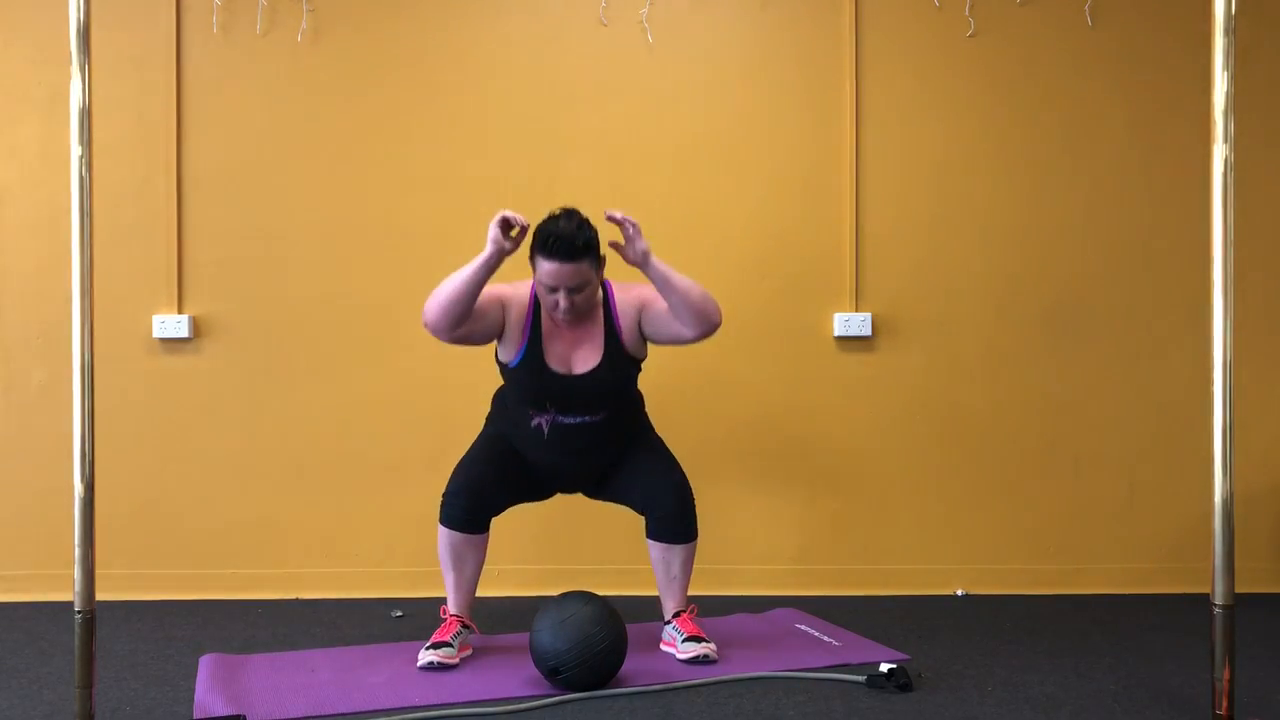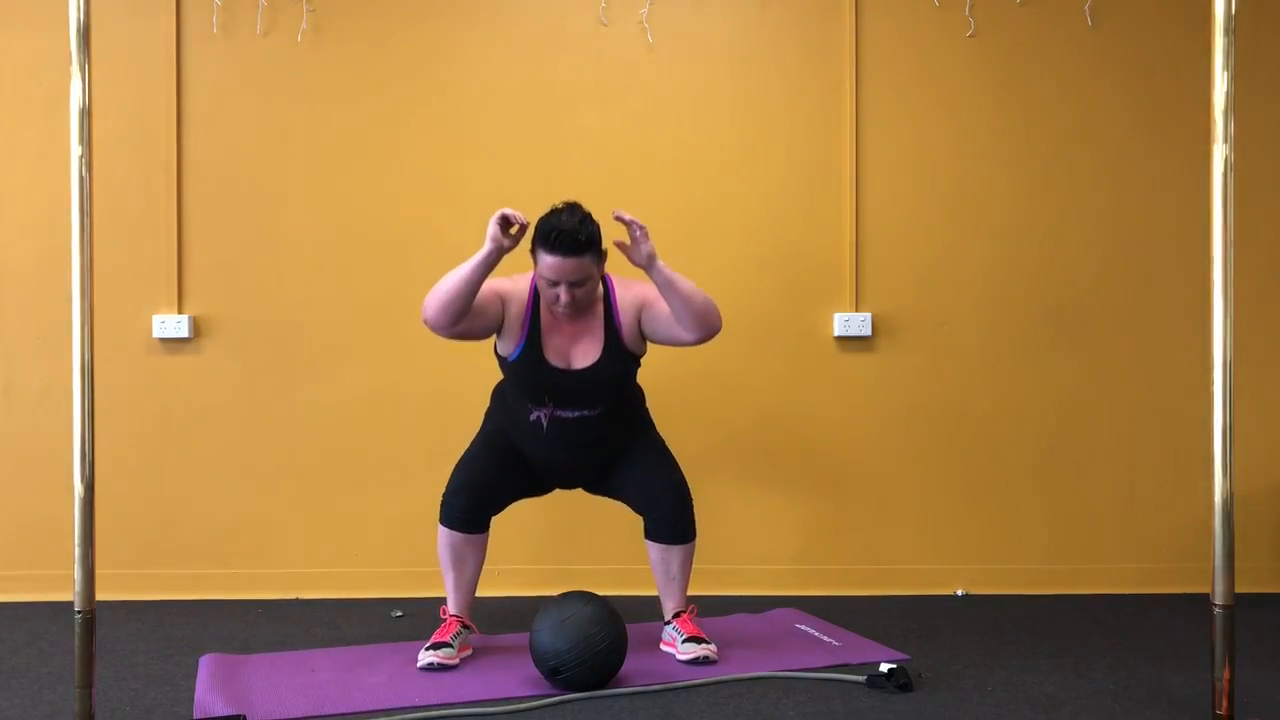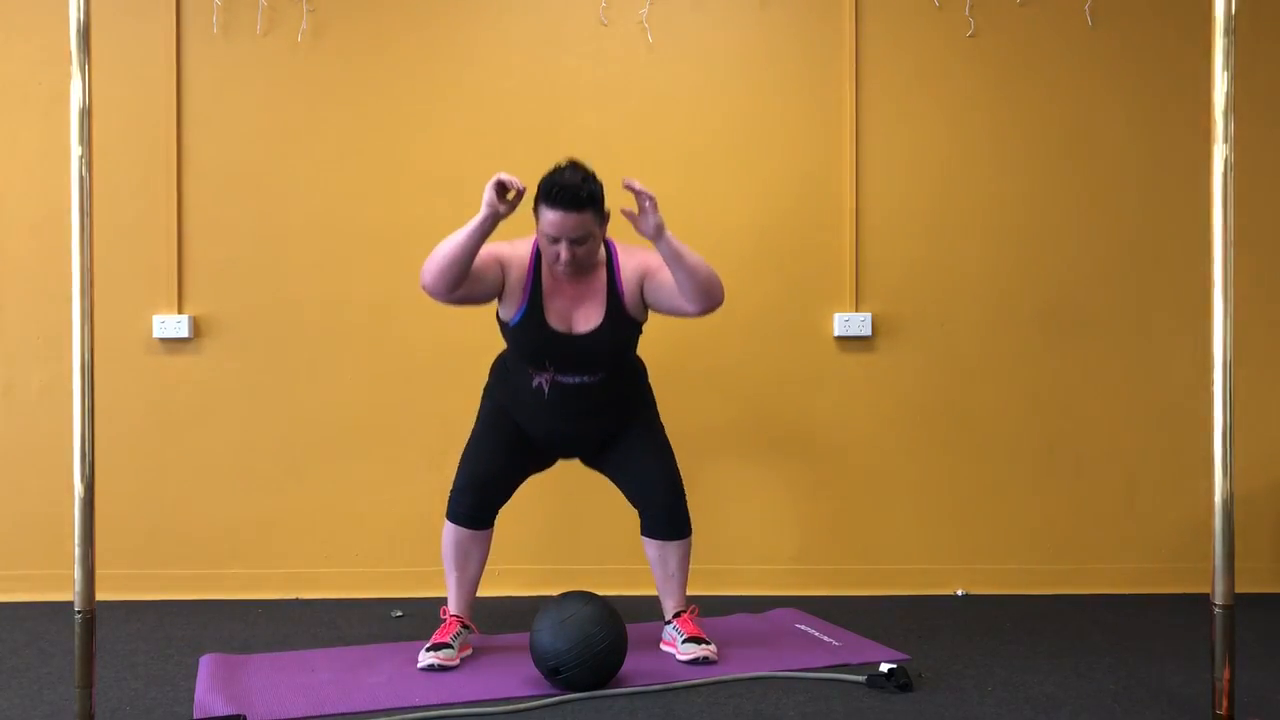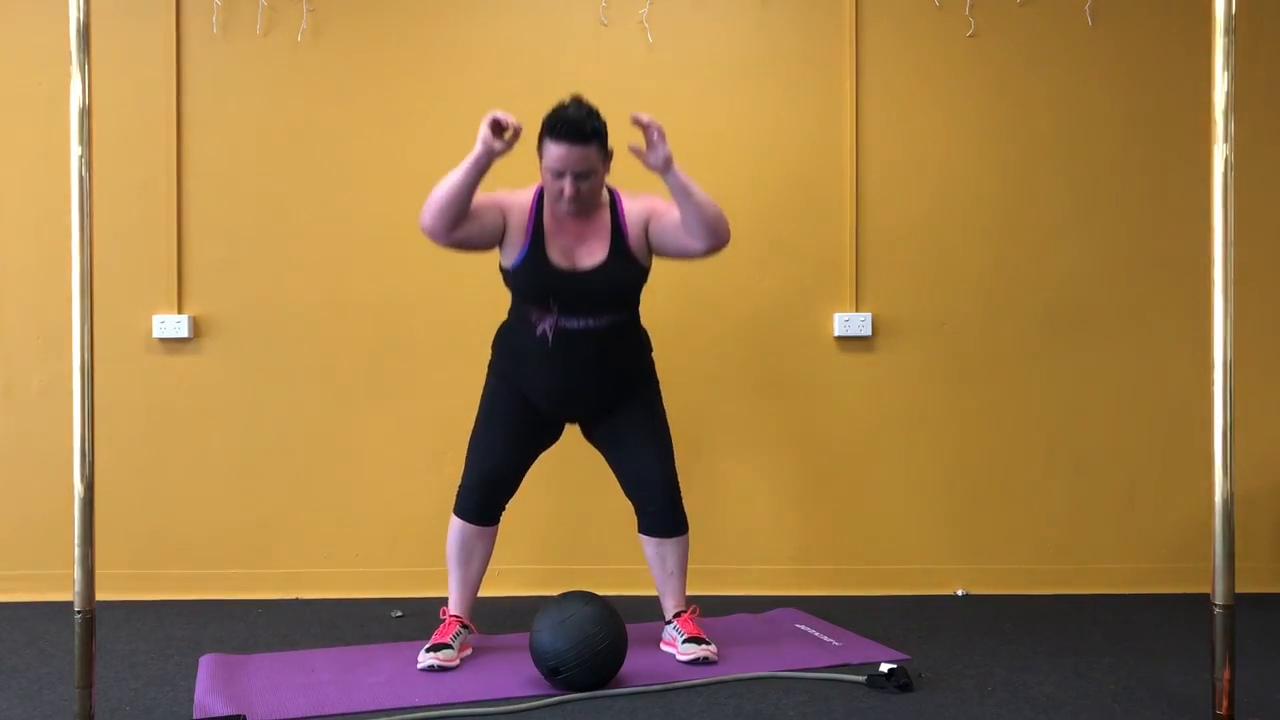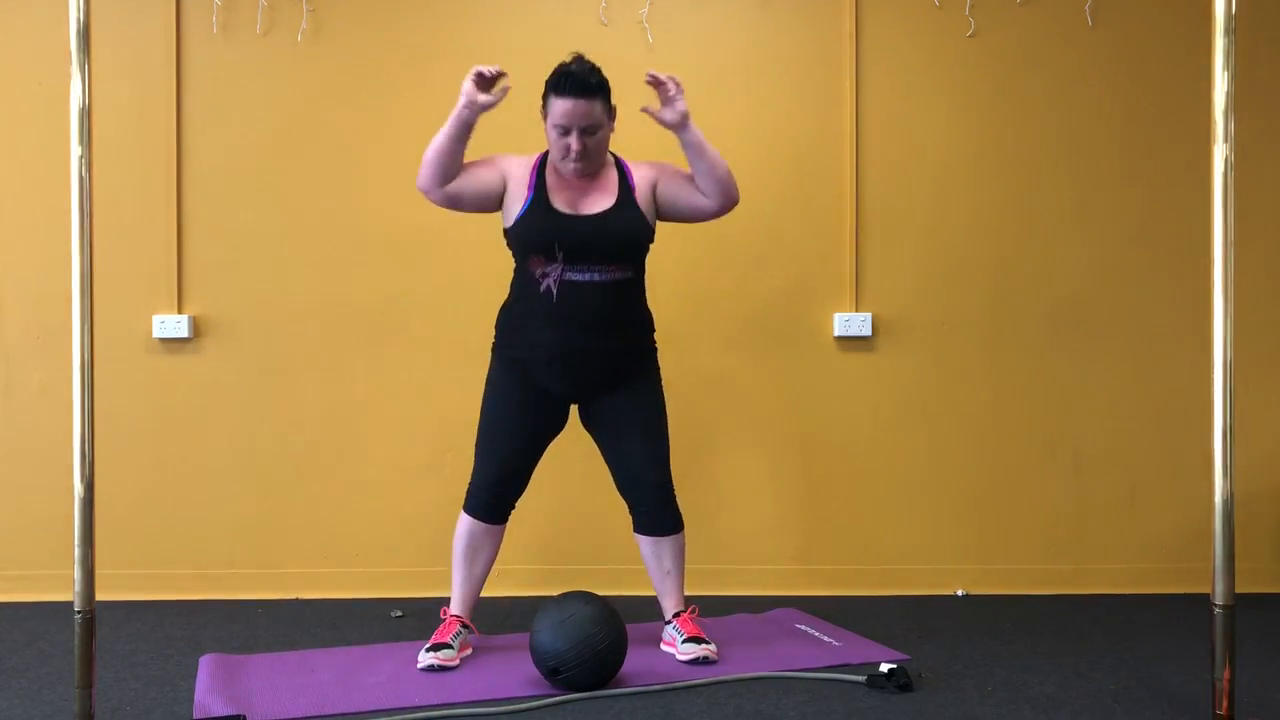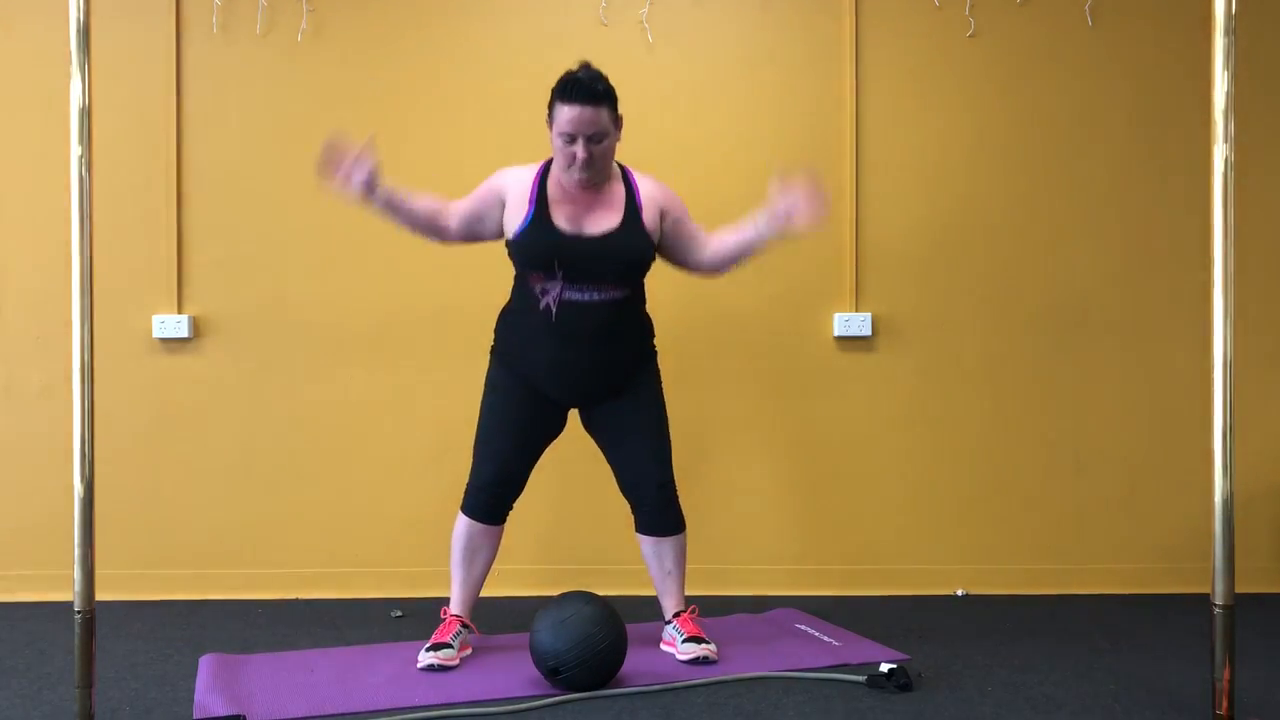
dt=0.2s
person 1, frame 1
left shoulder: (631, 307)
right shoulder: (510, 307)
left elbow: (704, 323)
right elbow: (437, 322)
left wrist: (648, 264)
right wrist: (489, 258)
left hip: (616, 449)
right hip: (521, 447)
left knee: (673, 500)
right knee: (463, 498)
left ankle: (678, 622)
right ankle: (455, 625)
person 1, frame 2
left shoulder: (631, 303)
right shoulder: (510, 301)
left elbow: (704, 327)
right elbow: (436, 318)
left wrist: (654, 266)
right wrist: (489, 254)
left hip: (616, 443)
right hip: (520, 441)
left knee: (670, 500)
right knee: (463, 497)
left ankle: (678, 622)
right ankle: (455, 625)
person 1, frame 3
left shoulder: (633, 269)
right shoulder: (512, 264)
left elbow: (706, 299)
right elbow: (435, 283)
left wrist: (660, 237)
right wrist: (485, 220)
left hip: (617, 418)
right hip: (520, 414)
left knee: (664, 497)
right knee: (472, 493)
left ankle: (678, 621)
right ankle: (455, 624)
person 1, frame 4
left shoulder: (638, 217)
right shoulder: (513, 213)
left elbow: (711, 238)
right elbow: (436, 227)
left wrist: (669, 172)
right wrist: (481, 158)
left hip: (620, 390)
right hip: (524, 385)
left knee: (658, 490)
right knee: (480, 489)
left ankle: (678, 620)
right ankle: (456, 623)
person 1, frame 5
left shoulder: (642, 181)
right shoulder: (516, 176)
left elbow: (718, 199)
right elbow: (435, 185)
left wrist: (683, 129)
right wrist: (465, 113)
left hip: (622, 372)
right hip: (528, 366)
left knee: (650, 490)
right knee: (491, 486)
left ankle: (677, 620)
right ankle: (456, 622)
person 1, frame 6
left shoulder: (649, 198)
right shoulder: (516, 187)
left elbow: (705, 254)
right elbow: (449, 223)
left wrist: (772, 223)
right wrist: (379, 194)
left hip: (623, 379)
right hip: (526, 372)
left knee: (654, 492)
right knee: (489, 487)
left ankle: (678, 625)
right ankle: (455, 624)
